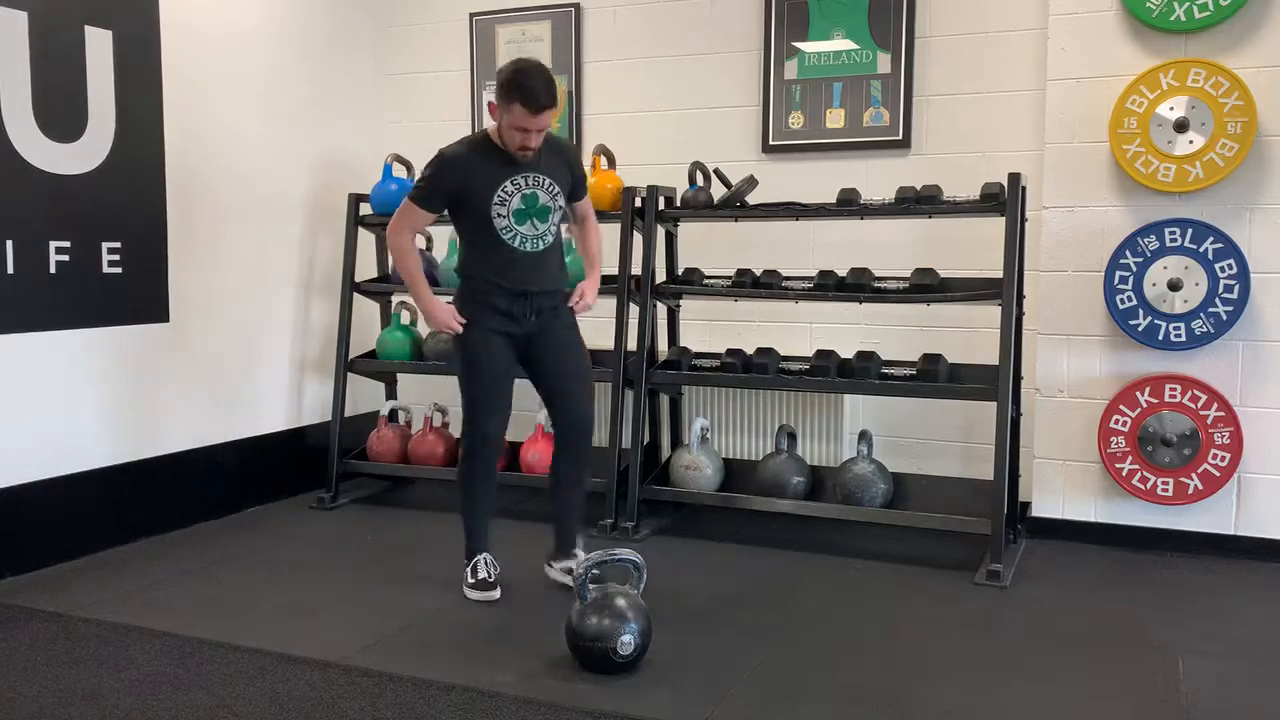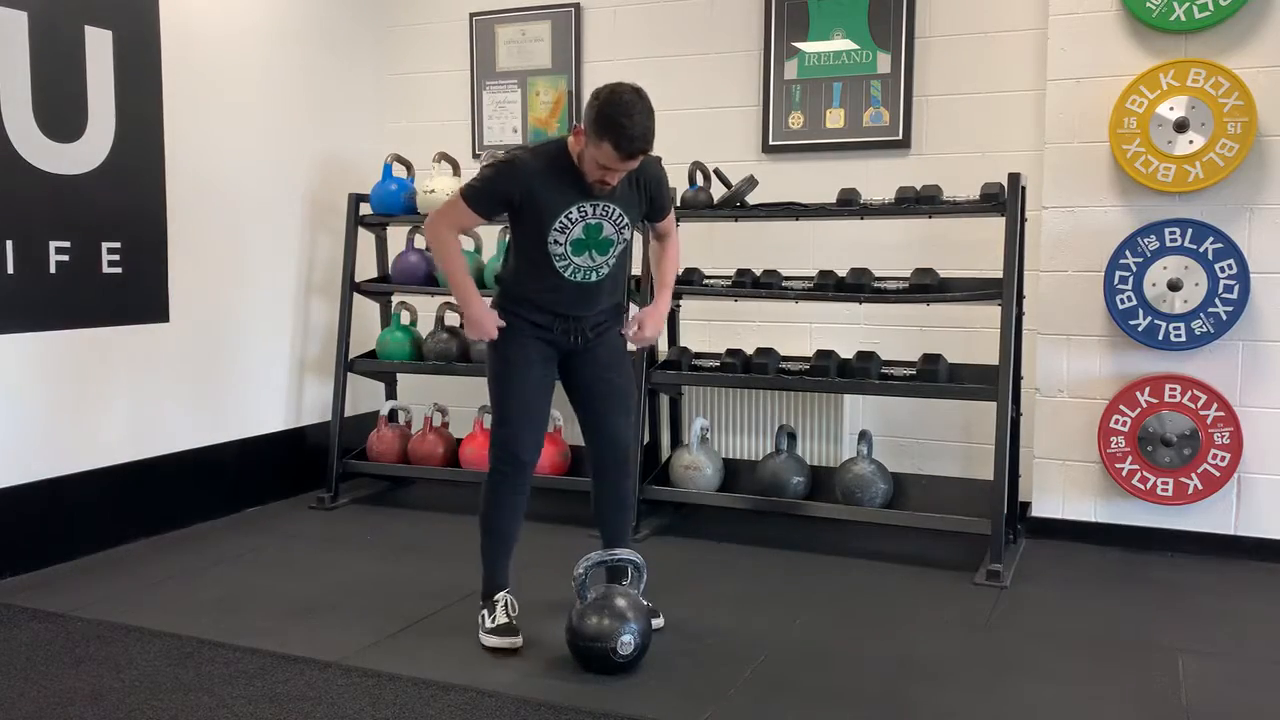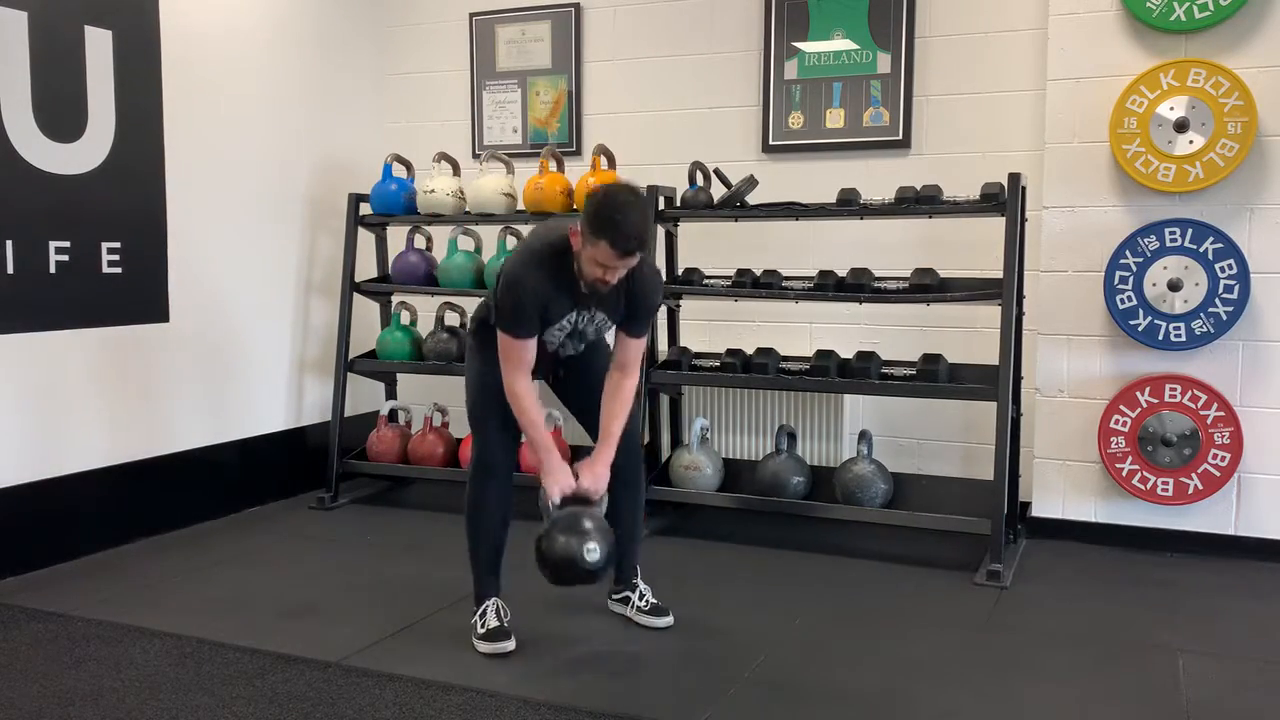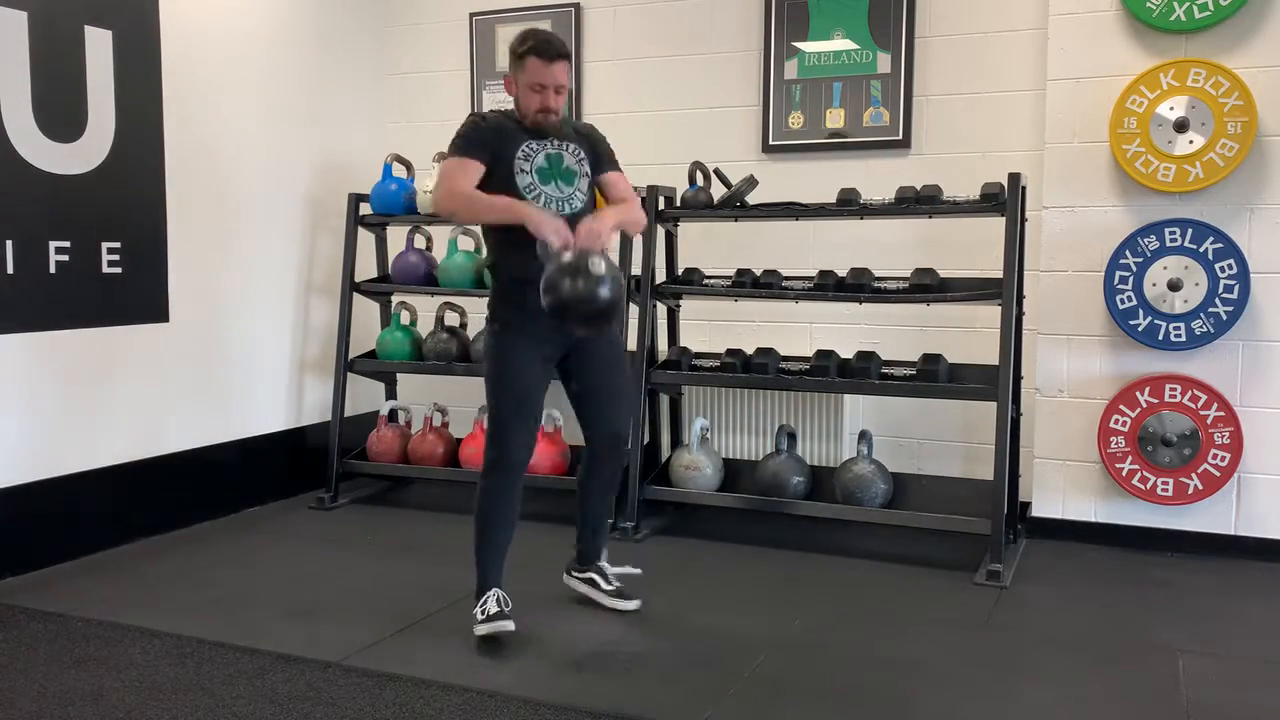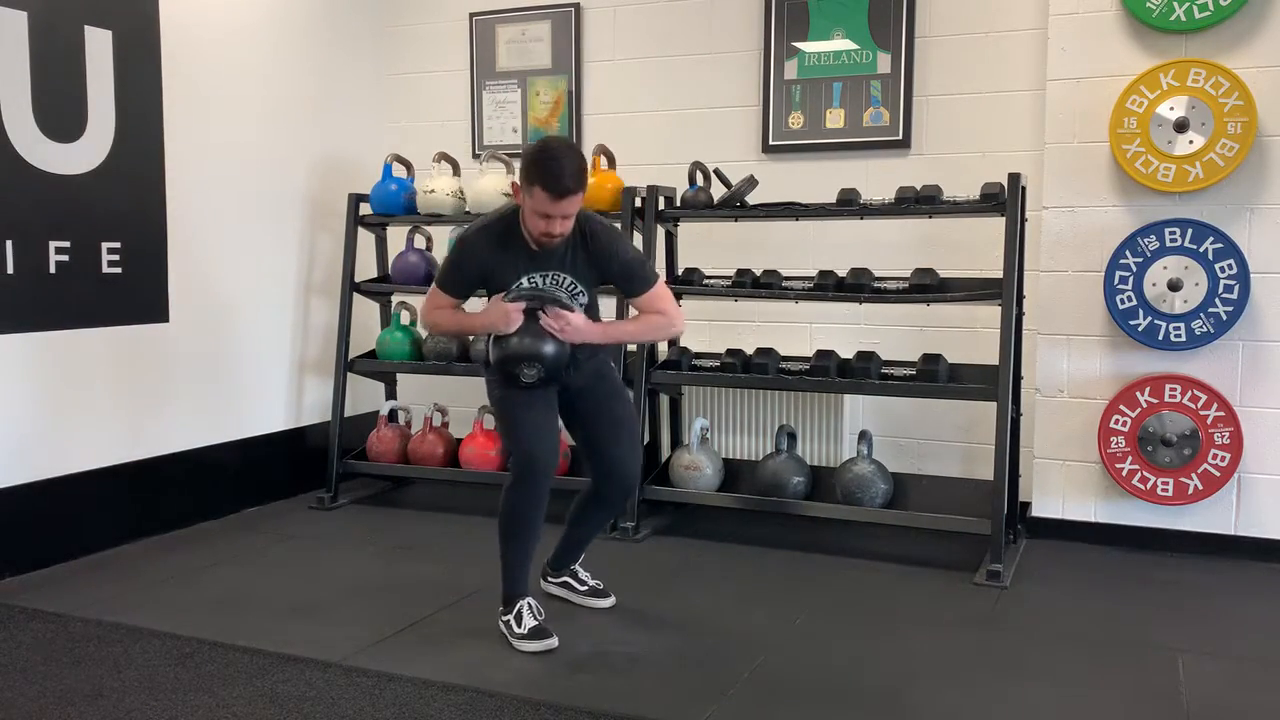
dt=1s
person 1, frame 1
left shoulder: (563, 157)
right shoulder: (458, 163)
left elbow: (584, 217)
right elbow: (400, 231)
left wrist: (592, 276)
right wrist: (427, 302)
left hip: (550, 310)
right hip: (485, 318)
left knee: (577, 423)
right knee: (485, 437)
left ankle: (567, 550)
right ankle: (477, 556)
person 1, frame 2
left shoulder: (647, 176)
right shoulder: (524, 171)
left elbow: (665, 235)
right elbow: (441, 225)
left wrist: (660, 305)
right wrist: (470, 307)
left hip: (600, 330)
right hip: (524, 330)
left knee: (615, 454)
right knee: (515, 458)
left ankle: (620, 582)
right ankle: (496, 596)
person 1, frame 3
left shoulder: (643, 280)
right shoulder: (530, 270)
left elbow: (624, 371)
right elbow: (517, 378)
left wrist: (602, 460)
right wrist: (549, 463)
left hip: (581, 347)
right hip: (502, 345)
left knee: (627, 446)
right knee: (494, 460)
left ankle: (626, 583)
right ankle: (488, 602)
person 1, frame 4
left shoulder: (586, 138)
right shoulder: (485, 131)
left elbow: (637, 215)
right elbow: (451, 195)
left wrist: (610, 216)
right wrist: (529, 212)
right hip: (518, 312)
left knee: (611, 441)
right knee: (509, 454)
left ankle: (587, 564)
right ankle: (489, 590)
person 1, frame 5
left shoulder: (603, 241)
right shoulder: (482, 242)
left elbow: (669, 319)
right elbow: (434, 313)
left wrist: (591, 330)
right wrist: (484, 320)
left hip: (584, 361)
left knee: (622, 472)
right knee: (536, 464)
left ankle: (561, 568)
right ankle: (514, 602)
